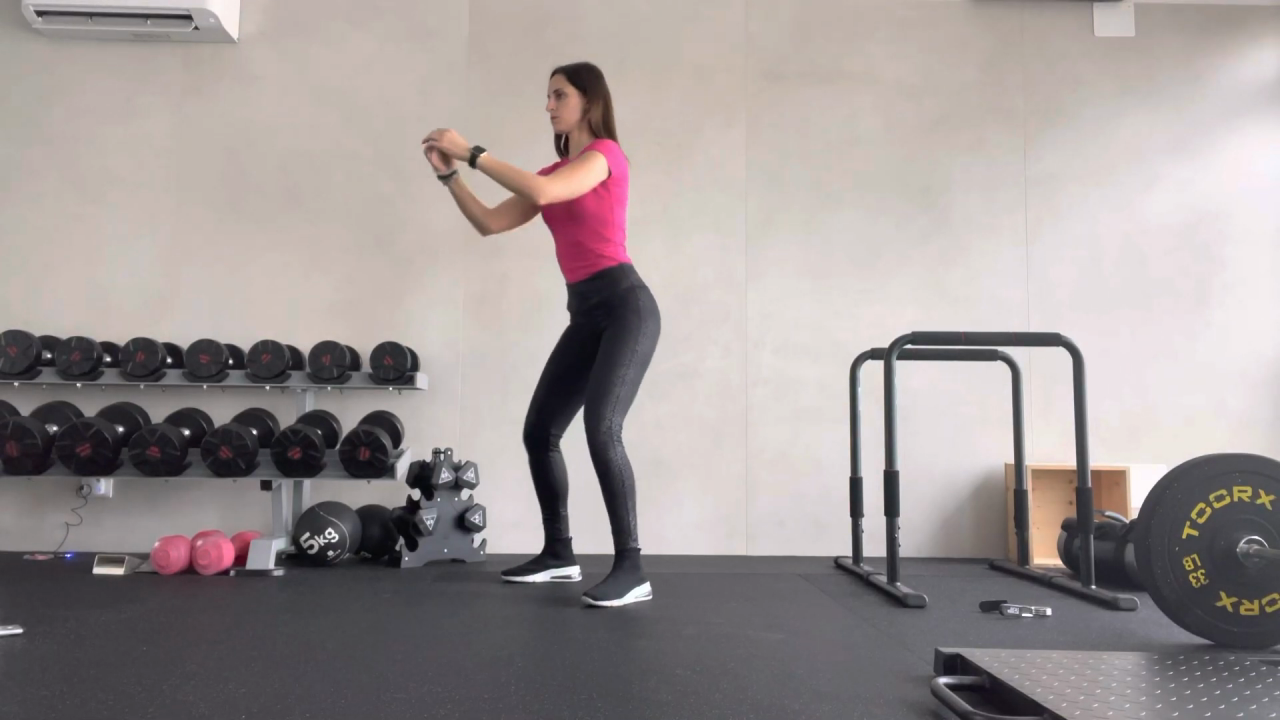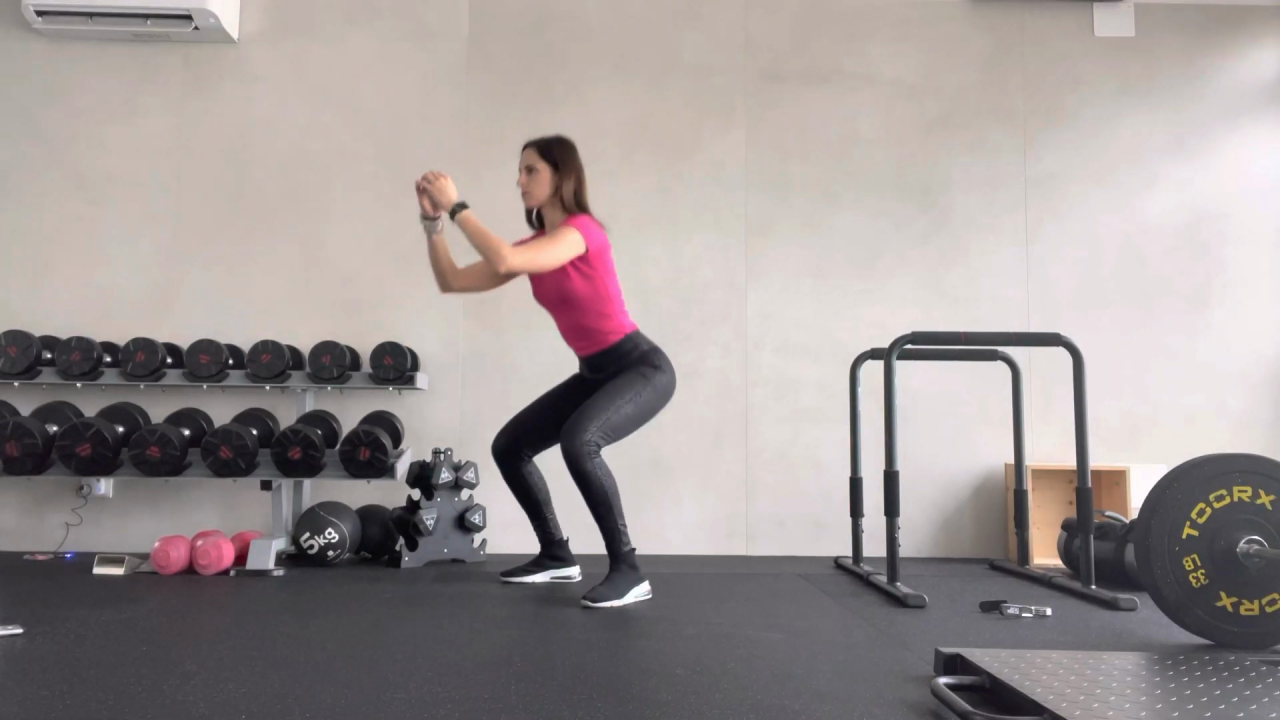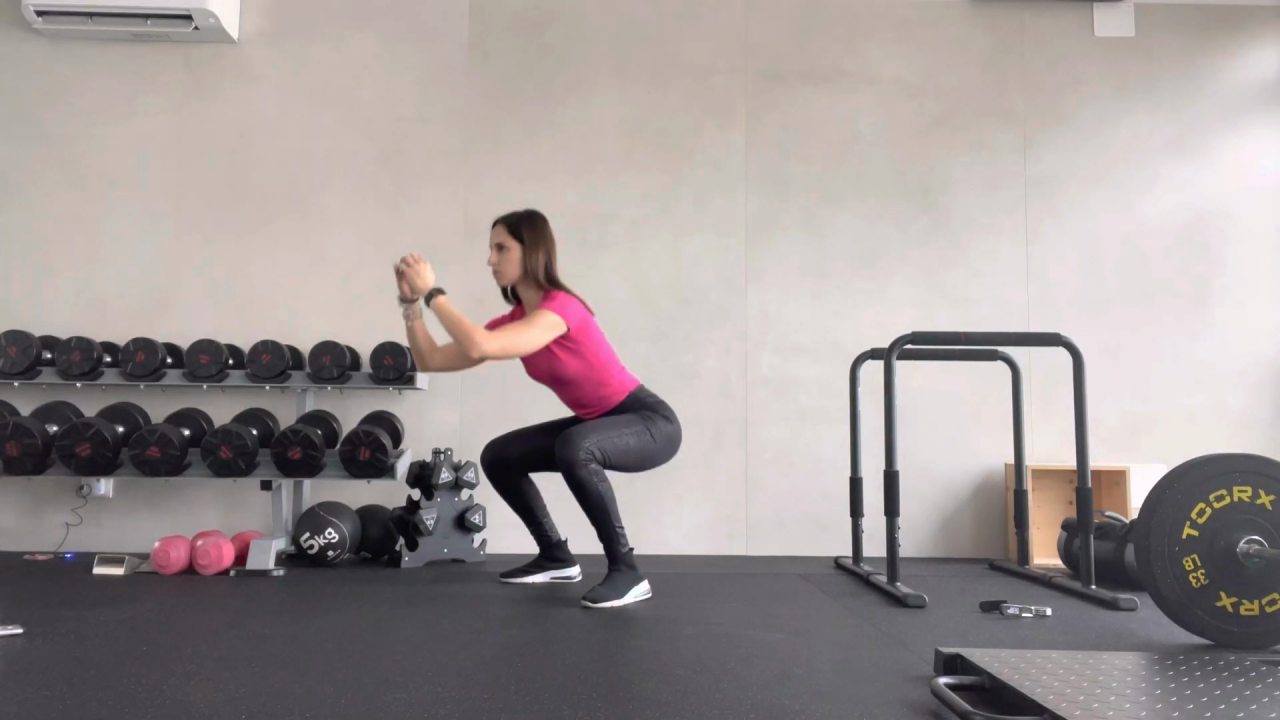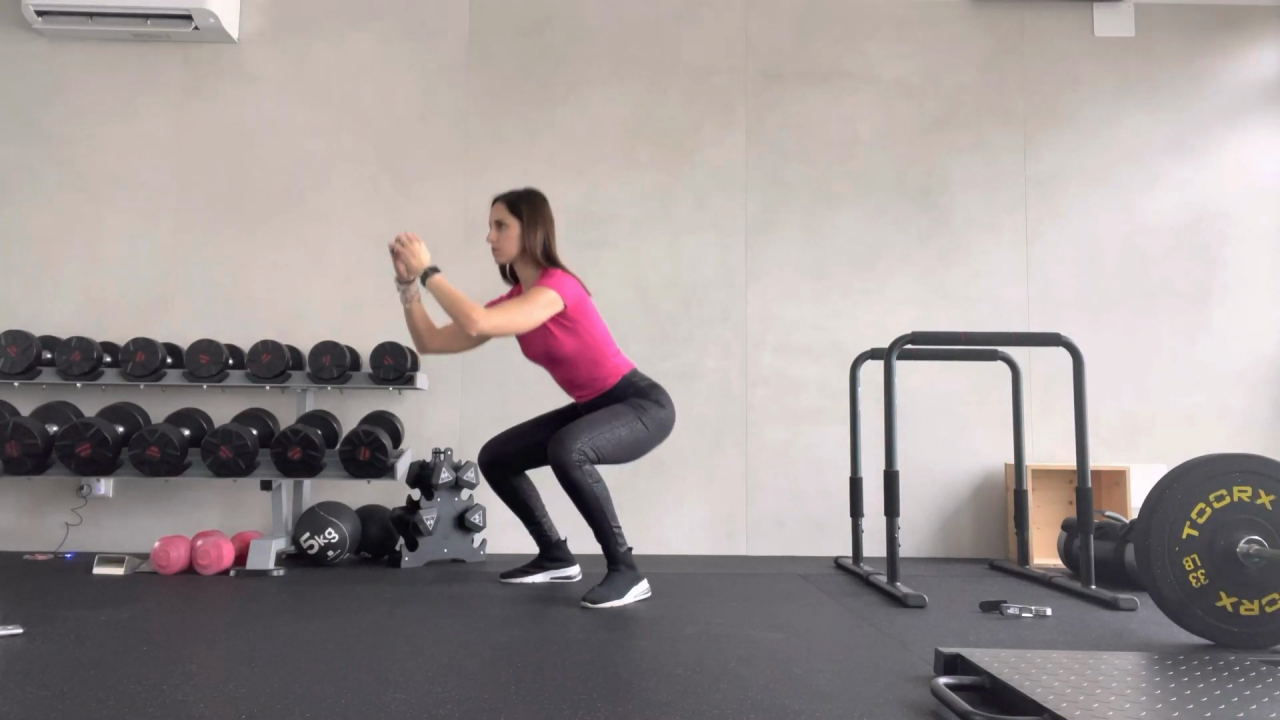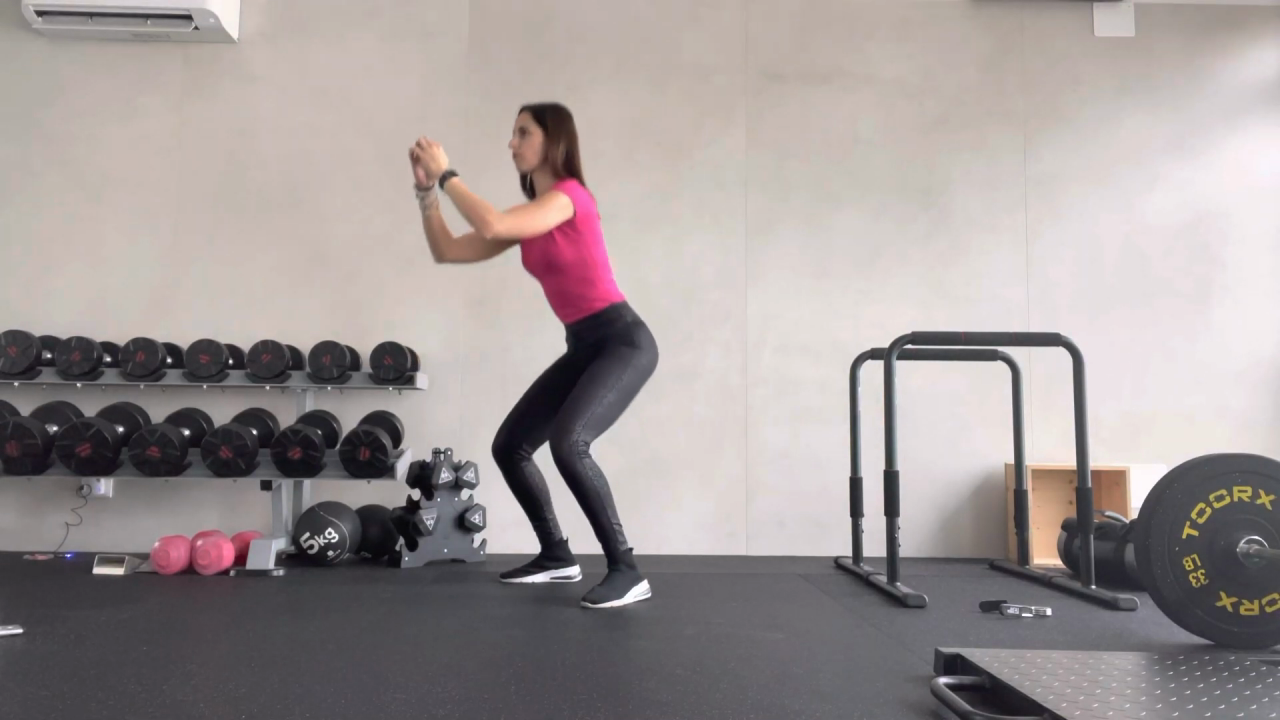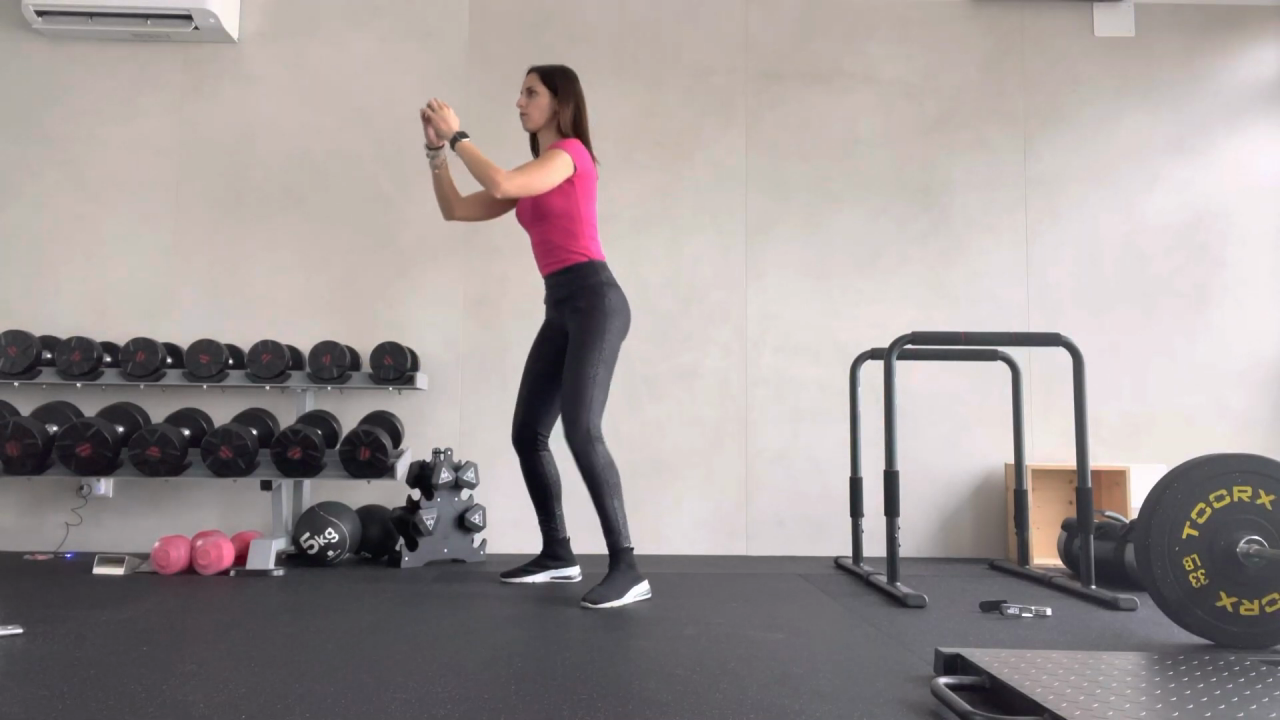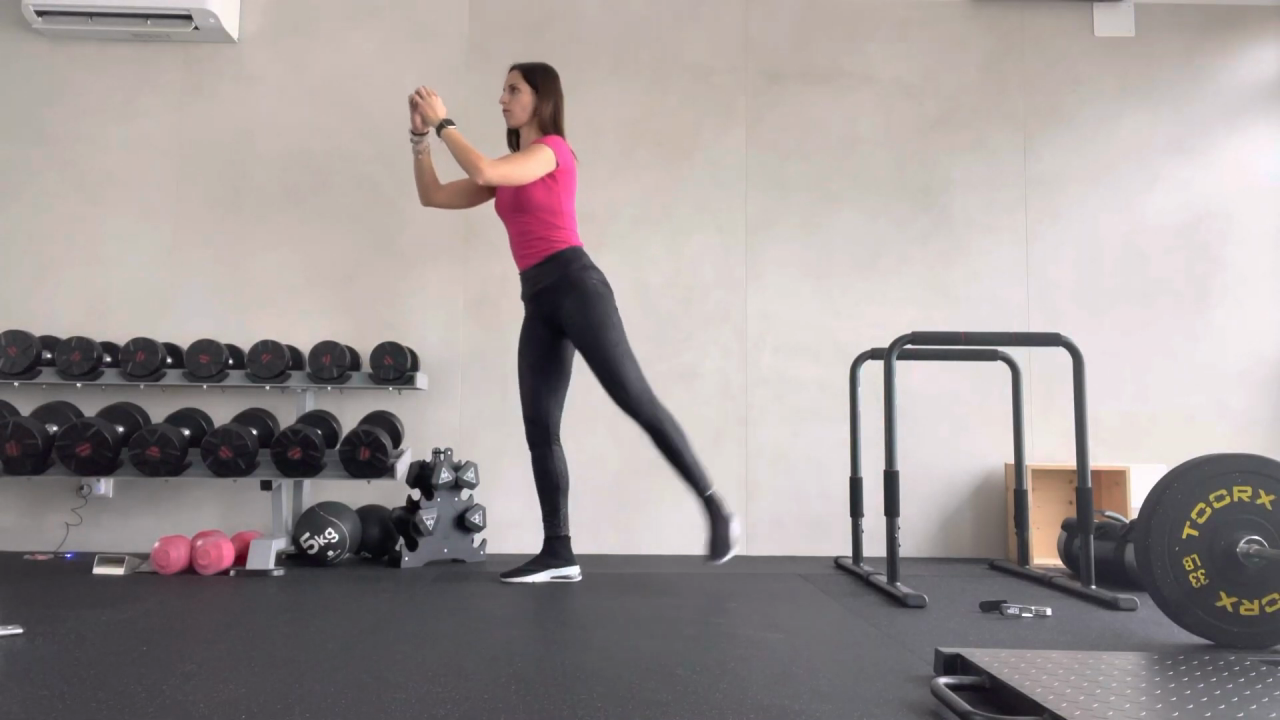
dt=0.3s
person 1, frame 1
left shoulder: (604, 153)
right shoulder: (553, 172)
left elbow: (540, 193)
right elbow: (489, 222)
left wrist: (474, 154)
right wrist: (449, 174)
left hip: (626, 307)
right hip: (586, 316)
left knee: (601, 428)
right knee: (540, 430)
left ankle: (631, 569)
right ankle: (559, 553)
person 1, frame 2
left shoulder: (581, 229)
right shoulder: (536, 245)
left elbow: (504, 261)
right elbow: (451, 281)
left wrist: (457, 207)
right wrist: (433, 220)
left hip: (642, 368)
right hip: (597, 372)
left knee: (578, 440)
right knee: (508, 446)
left ankle: (627, 569)
right ankle: (557, 554)
person 1, frame 3
left shoulder: (559, 308)
right shoulder: (517, 320)
left elbow: (480, 349)
right elbow: (431, 360)
left wrist: (432, 291)
right wrist: (411, 300)
left hip: (650, 423)
right hip: (600, 424)
left knee: (573, 447)
right knee: (497, 457)
left ankle: (626, 570)
right ankle: (556, 555)
person 1, frame 4
left shoulder: (556, 286)
right shoulder: (516, 301)
left elbow: (478, 324)
right elbow: (431, 343)
left wrist: (428, 270)
right wrist: (408, 283)
left hip: (644, 406)
right hip: (597, 408)
left knee: (566, 449)
right knee: (495, 457)
left ankle: (625, 570)
right ankle: (555, 554)
person 1, frame 5
left shoulder: (569, 194)
right shoulder: (531, 215)
left elbow: (492, 226)
right elbow: (446, 251)
left wrist: (447, 173)
right wrist: (427, 190)
left hip: (622, 340)
right hip: (583, 345)
left knee: (568, 442)
right knee: (508, 447)
left ankle: (626, 570)
right ankle: (556, 555)
person 1, frame 6
left shoulder: (571, 153)
right shoulder: (537, 173)
left elbow: (499, 184)
right elbow: (457, 209)
left wrist: (458, 134)
right wrist: (437, 149)
left hip: (594, 299)
right hip: (561, 308)
left knee: (580, 429)
right knee: (527, 434)
left ankle: (626, 568)
right ankle: (558, 554)
person 1, frame 7
left shoulder: (553, 150)
right shoulder: (505, 166)
left elbow: (484, 173)
right elbow: (434, 196)
left wrist: (444, 124)
right wrist: (423, 137)
left hip: (577, 285)
right hip: (538, 300)
left knee: (633, 397)
right knee: (540, 430)
left ankle: (716, 509)
right ankle: (557, 554)
